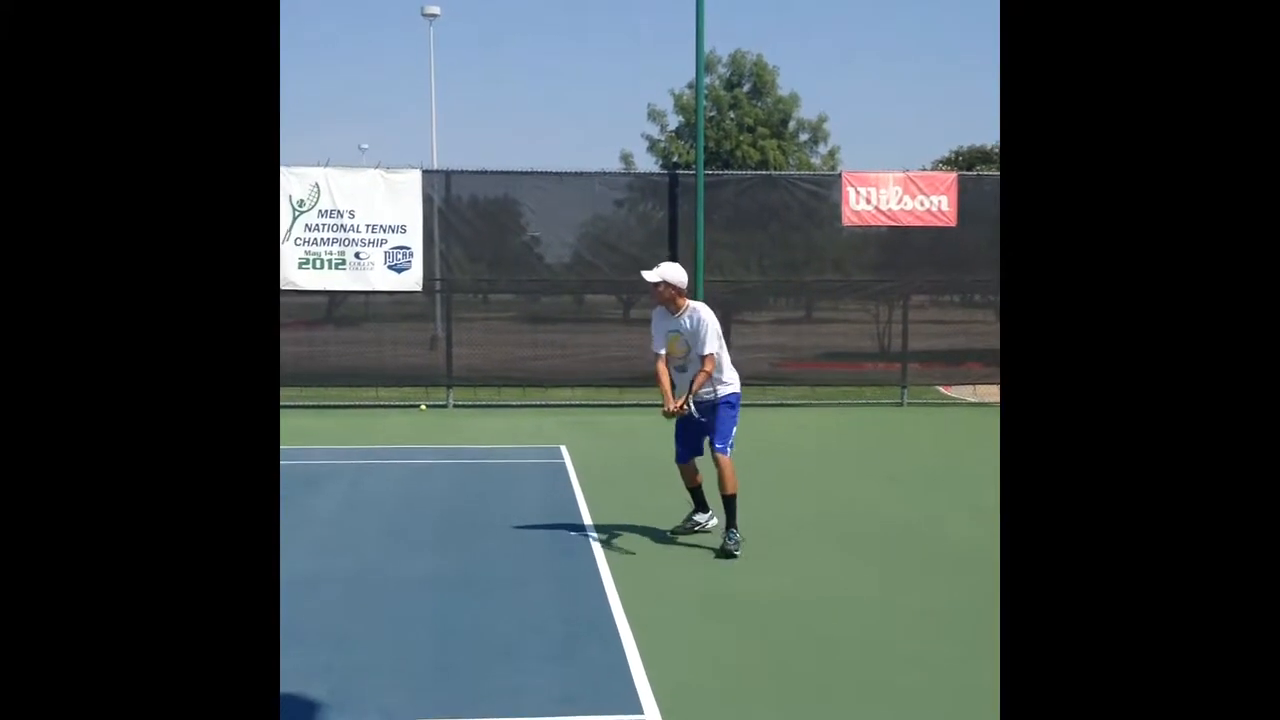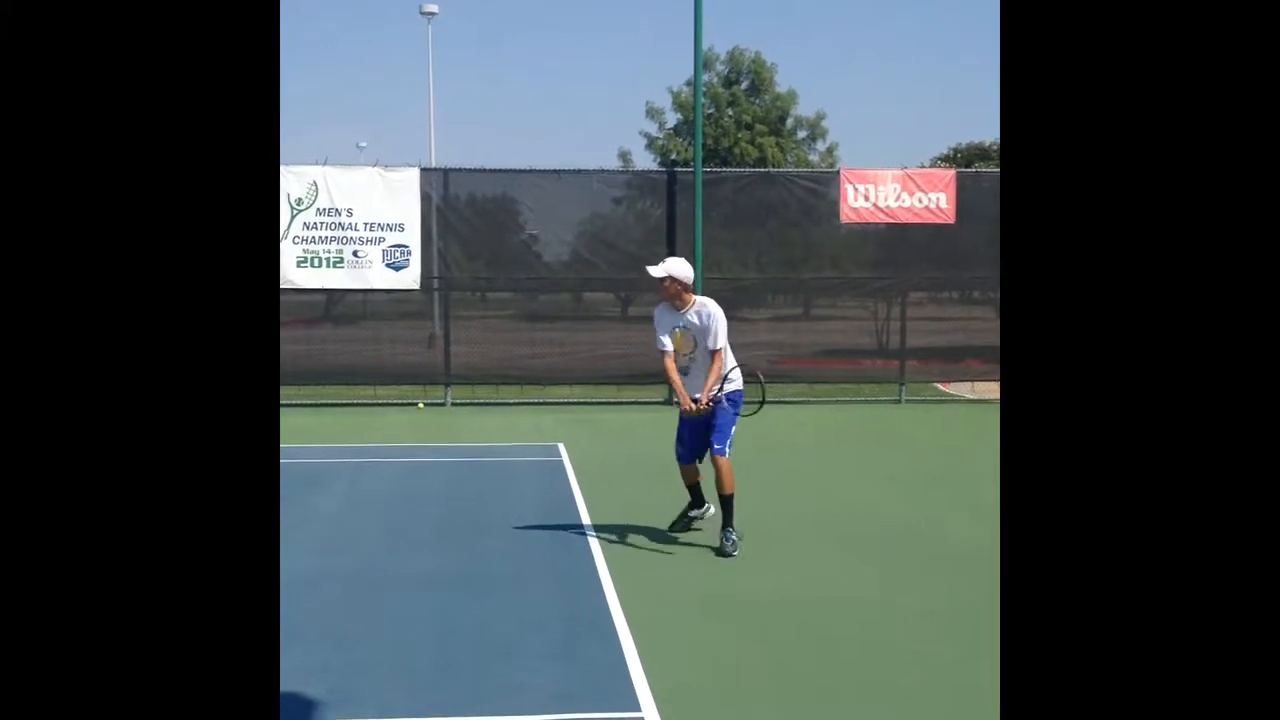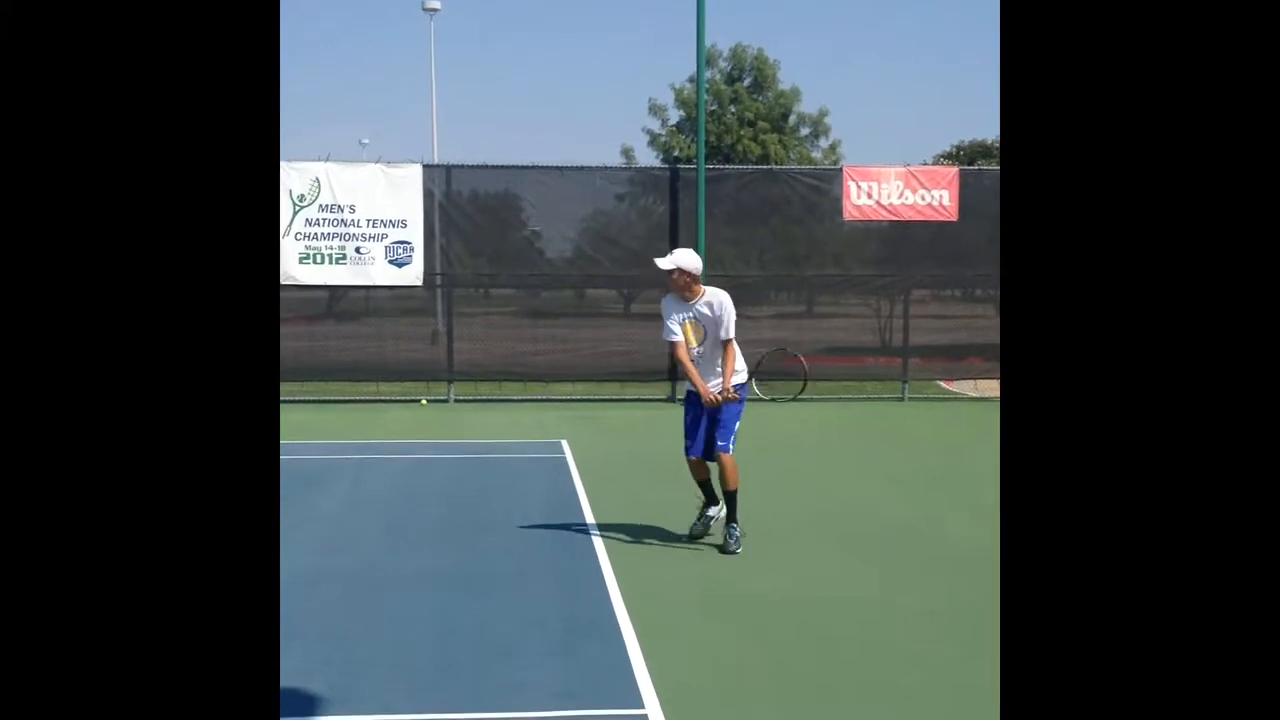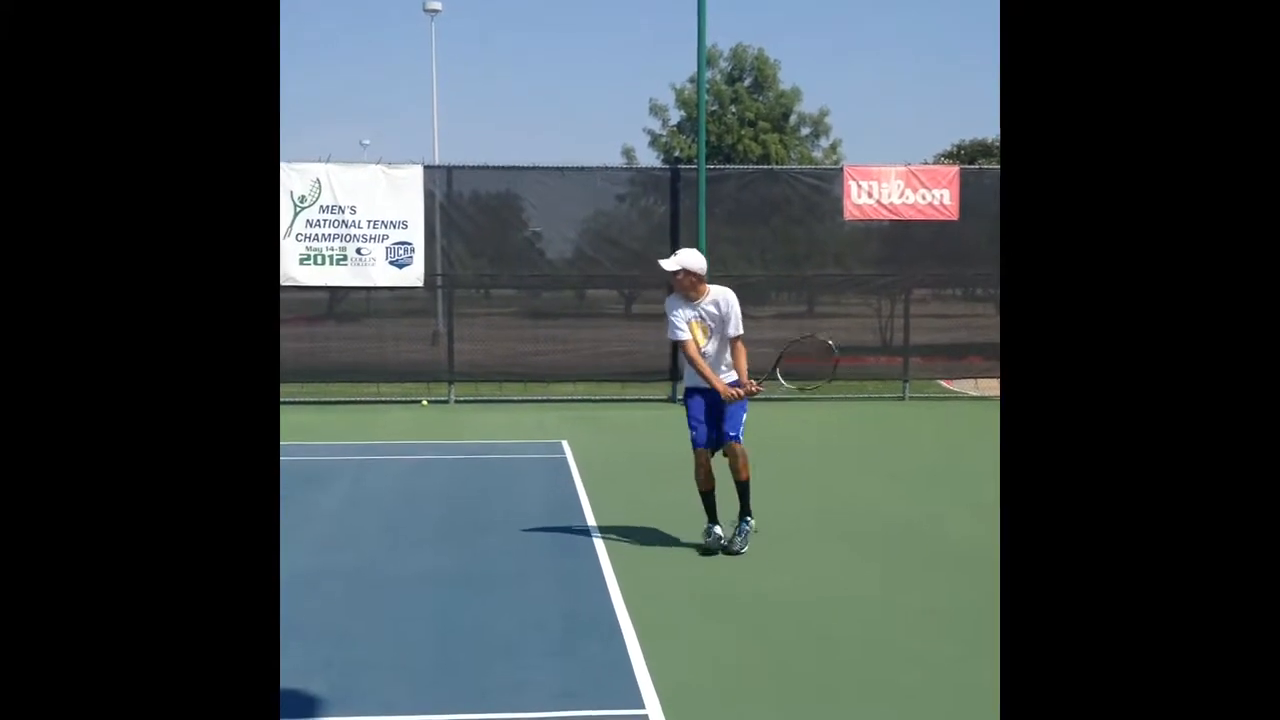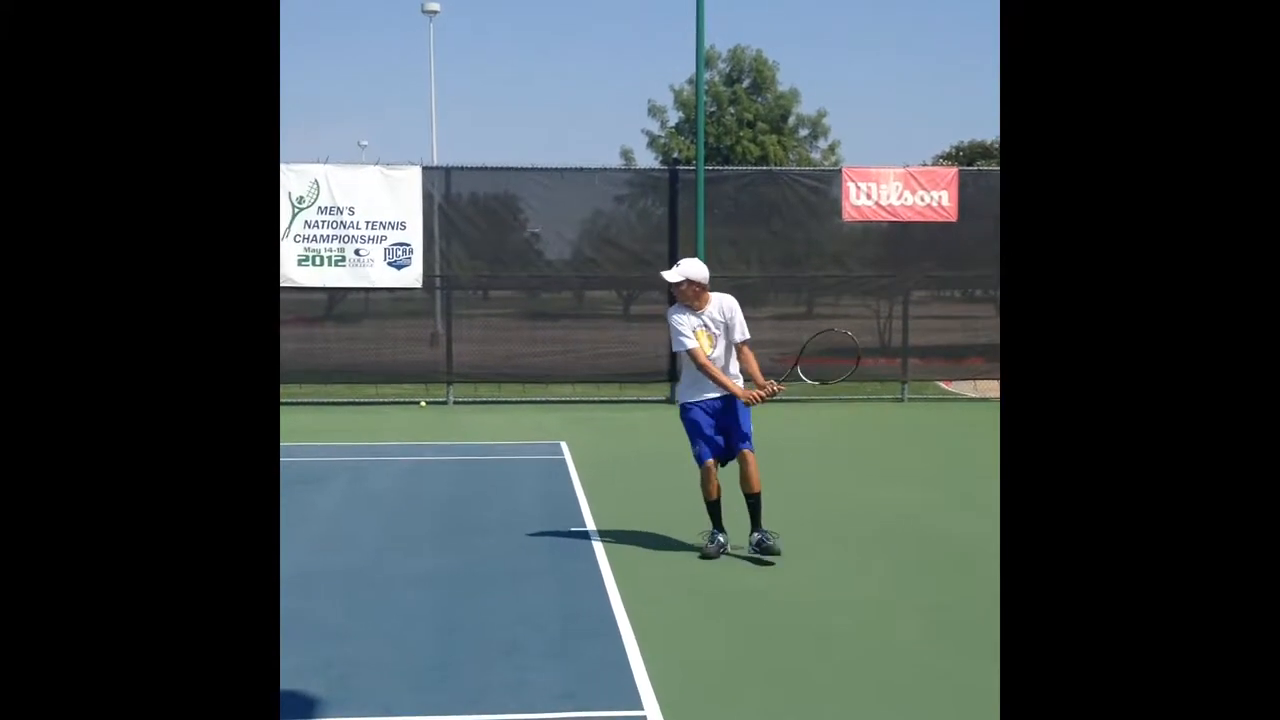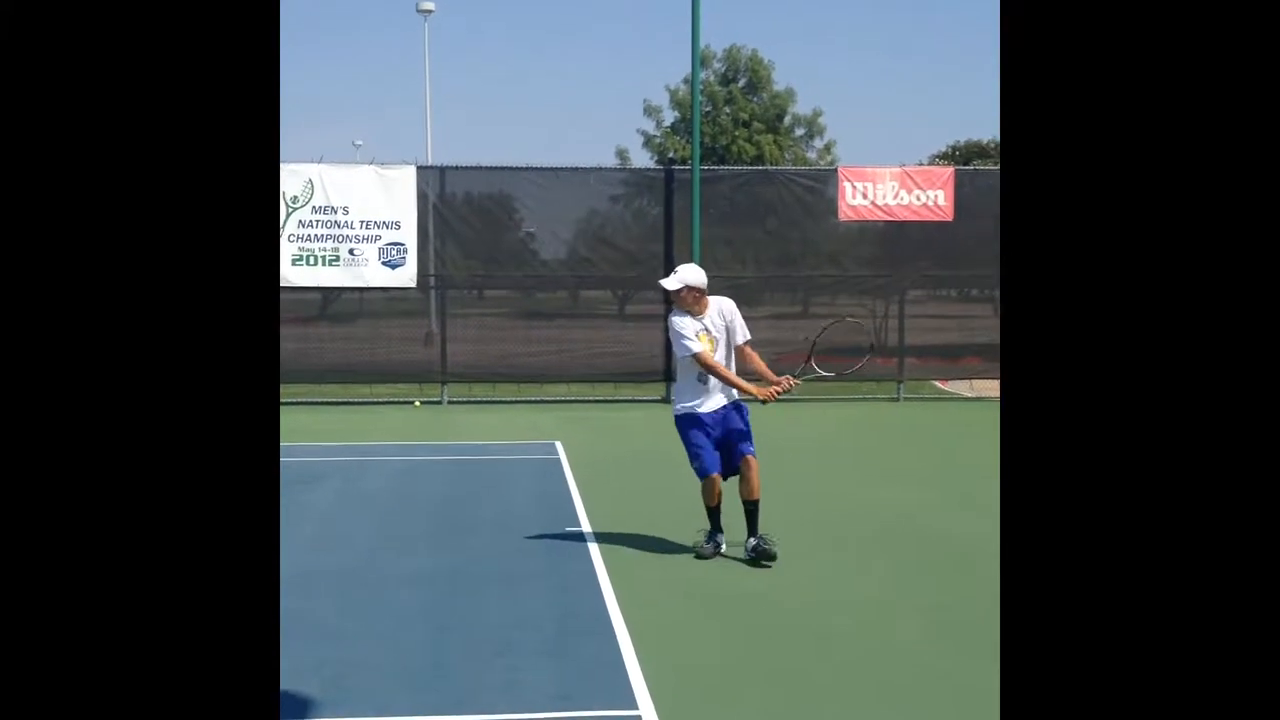
dt=0.1s
person 1, frame 1
left shoulder: (702, 315)
right shoulder: (659, 316)
left elbow: (708, 367)
right elbow: (661, 363)
left wrist: (685, 398)
right wrist: (669, 399)
left hip: (722, 392)
right hip: (689, 396)
left knee: (721, 455)
right knee: (683, 459)
left ankle: (732, 531)
right ankle: (702, 513)
person 1, frame 2
left shoulder: (709, 310)
right shoulder: (661, 313)
left elbow: (717, 359)
right elbow: (668, 362)
left wrist: (707, 394)
right wrist: (683, 398)
left hip: (725, 391)
right hip: (689, 394)
left knee: (719, 455)
right knee: (684, 460)
left ankle: (729, 529)
right ankle: (699, 504)
person 1, frame 3
left shoulder: (720, 300)
right shoulder: (669, 304)
left elbow: (729, 349)
right elbow: (680, 353)
left wrist: (726, 386)
right wrist: (702, 390)
left hip: (729, 384)
right hip: (697, 388)
left knee: (723, 451)
right knee: (694, 456)
left ankle: (733, 525)
right ankle: (712, 505)
person 1, frame 4
left shoulder: (724, 297)
right shoulder: (673, 305)
left elbow: (736, 345)
right elbow: (691, 354)
left wrist: (743, 381)
right wrist: (719, 386)
left hip: (730, 384)
right hip: (698, 387)
left knee: (733, 443)
right knee: (700, 450)
left ankle: (745, 518)
right ankle: (713, 526)
person 1, frame 5
left shoulder: (727, 304)
right shoulder: (677, 315)
left elbow: (742, 351)
right elbow: (701, 363)
left wrist: (760, 383)
right wrist: (738, 391)
left hip: (735, 394)
right hip: (695, 400)
left knee: (745, 453)
right knee: (708, 464)
left ankle: (758, 533)
right ankle: (718, 533)
person 1, frame 6
left shoulder: (724, 307)
right shoulder: (677, 321)
left elbow: (745, 352)
right elbow: (710, 366)
left wrist: (773, 379)
right wrist: (754, 391)
left hip: (726, 404)
right hip: (691, 411)
left knee: (747, 460)
right knee: (710, 475)
left ankle: (753, 537)
right ankle: (715, 532)
